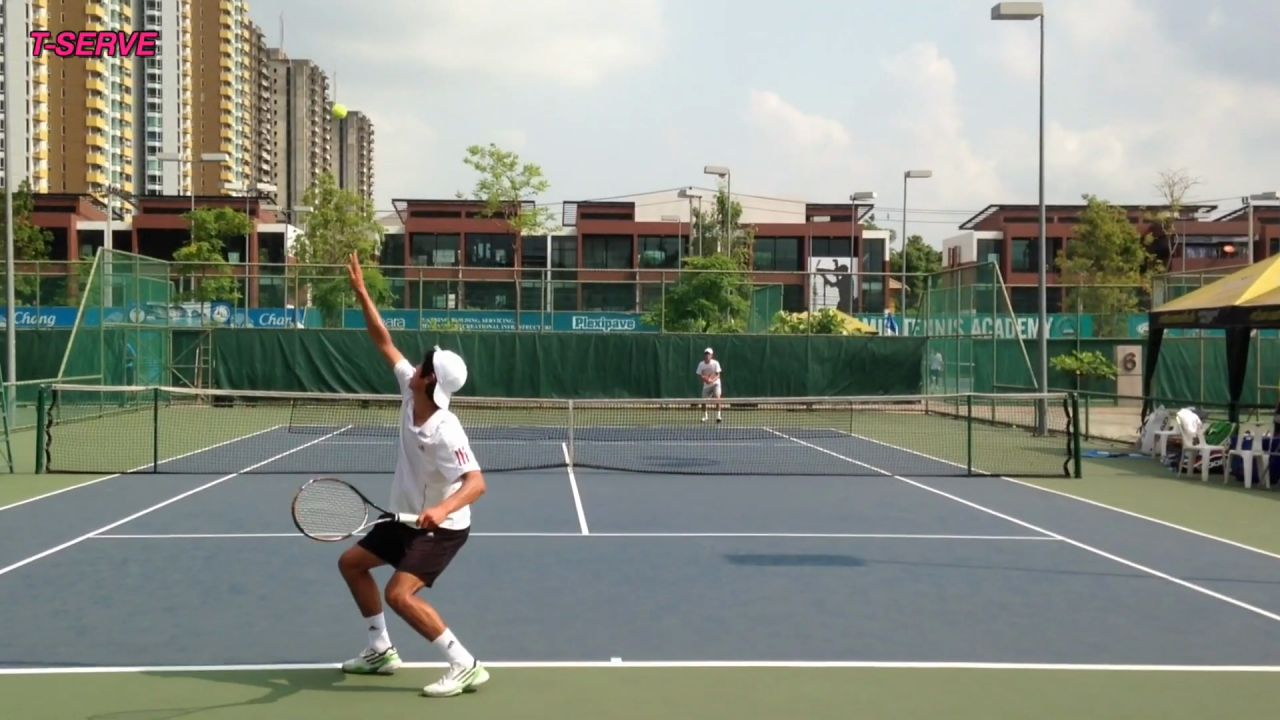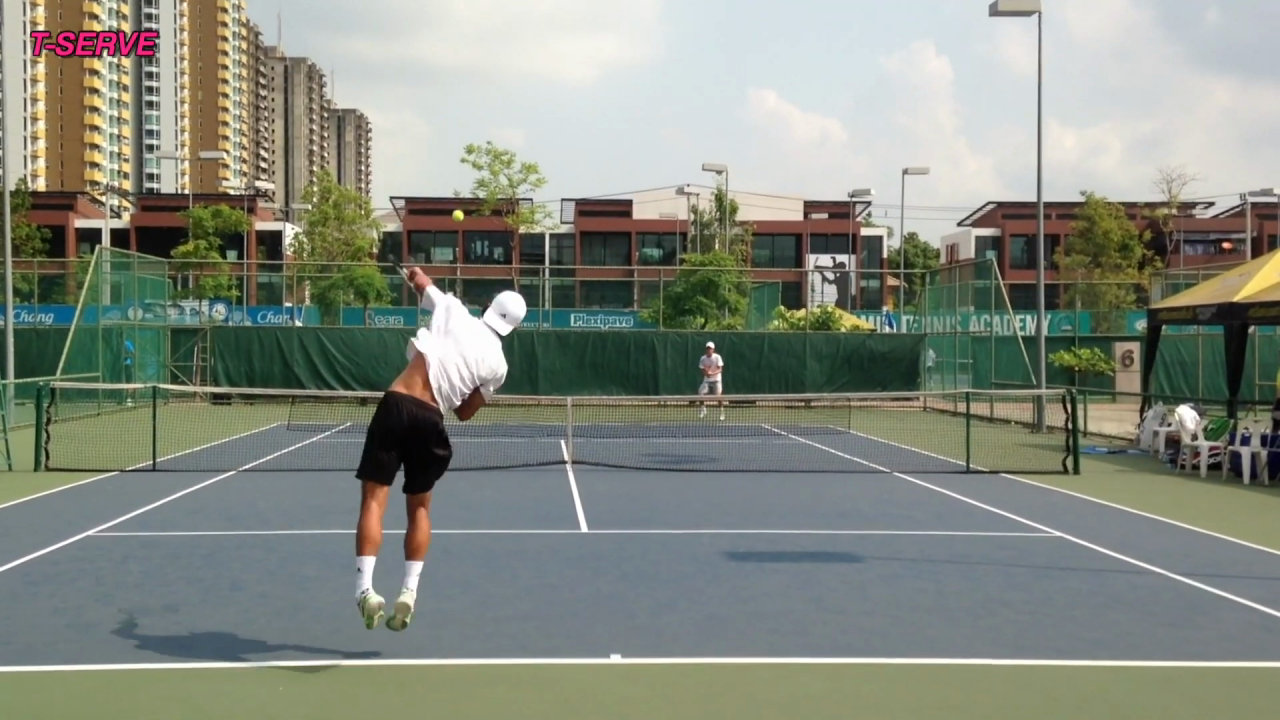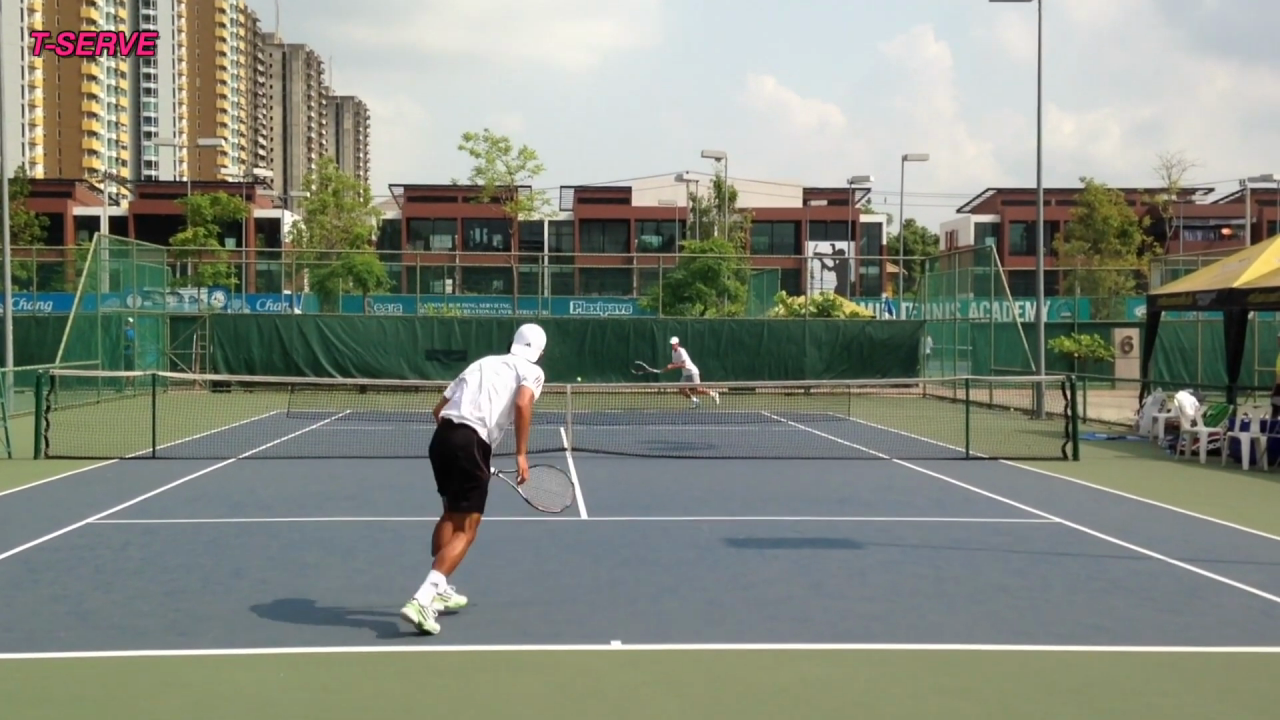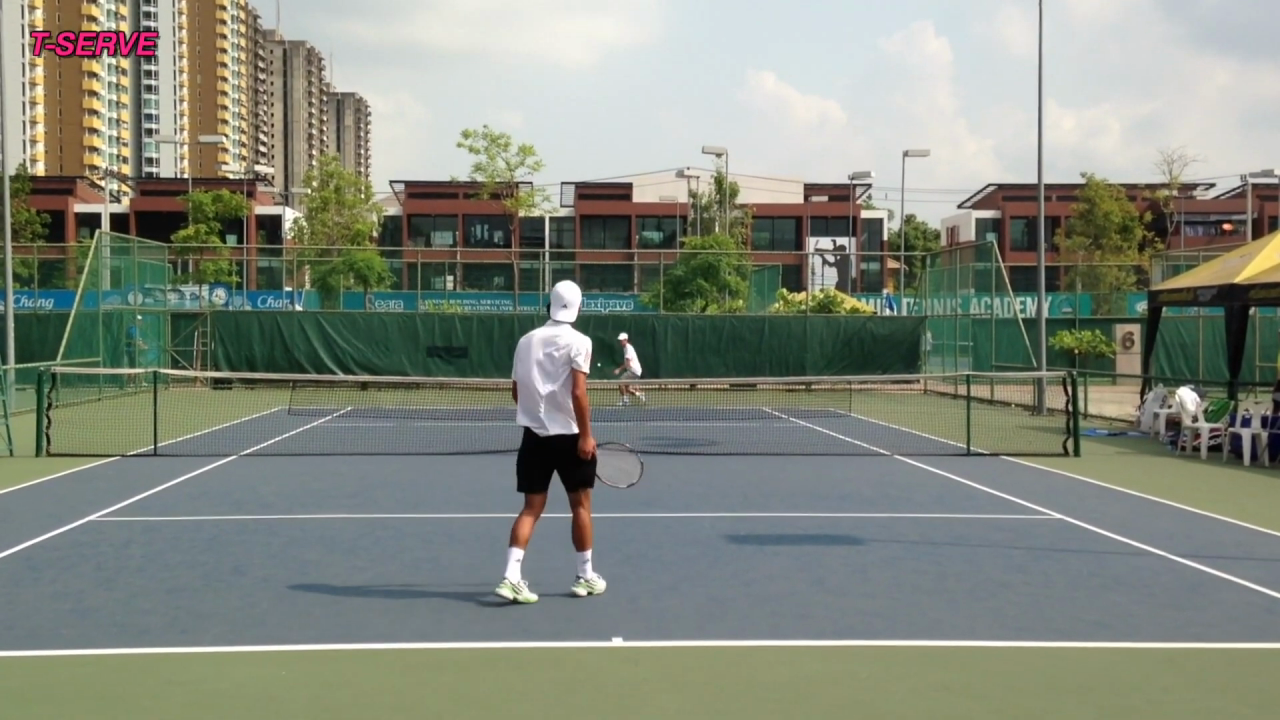
dt=0.5s
person 1, frame 1
left shoulder: (446, 433)
right shoulder: (412, 392)
left elbow: (477, 483)
right elbow: (383, 341)
left wrist: (444, 507)
right wrist: (361, 290)
left hip: (442, 528)
right hip: (405, 518)
left knee: (400, 594)
right knee: (351, 563)
left ankle: (466, 665)
right ankle: (380, 650)
person 1, frame 2
left shoulder: (454, 310)
right shoulder: (497, 365)
left elbow: (420, 280)
right elbow: (464, 414)
left wrist: (418, 276)
left hip: (397, 409)
right hip: (431, 424)
left knee: (373, 501)
right knee: (419, 508)
left ankle: (366, 591)
right ankle: (408, 592)
person 1, frame 3
left shoulder: (481, 363)
right shoulder: (531, 371)
left elbow: (440, 408)
right elbow: (522, 404)
right wrist: (521, 454)
left hip: (443, 437)
right hip: (472, 442)
left knee: (452, 513)
right knee: (465, 531)
left ankle: (440, 591)
right ankle: (421, 602)
person 1, frame 4
left shoulder: (526, 340)
right shoulder: (578, 341)
left elbow: (516, 391)
right elbow: (579, 393)
right wrist: (586, 434)
left hip: (533, 435)
right hip: (566, 435)
left knee: (532, 507)
right knee: (581, 505)
left ankle: (512, 578)
right ankle: (585, 577)
